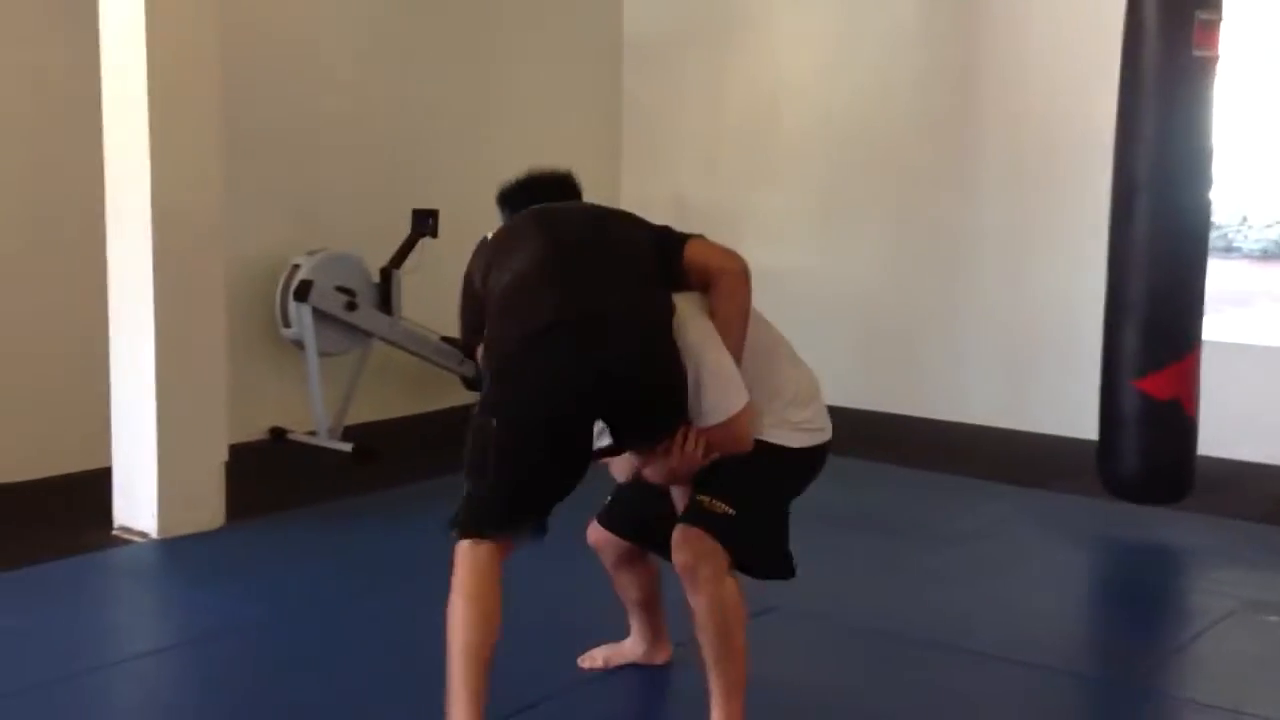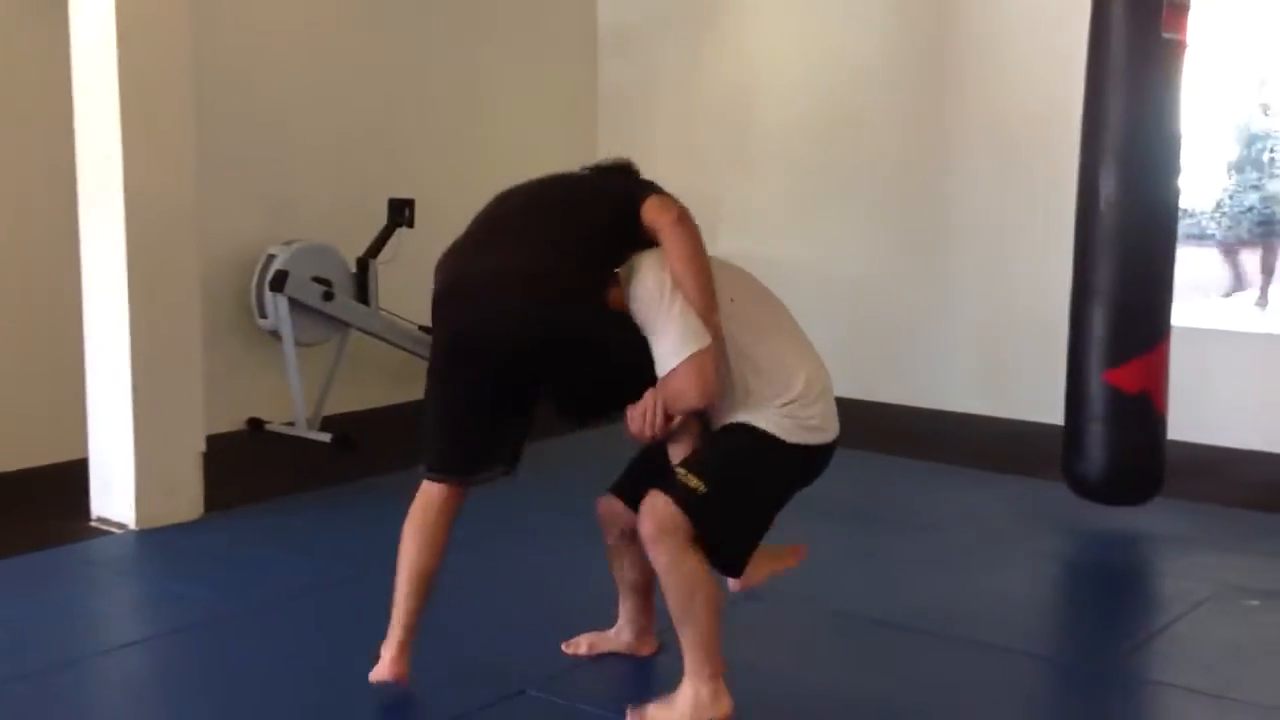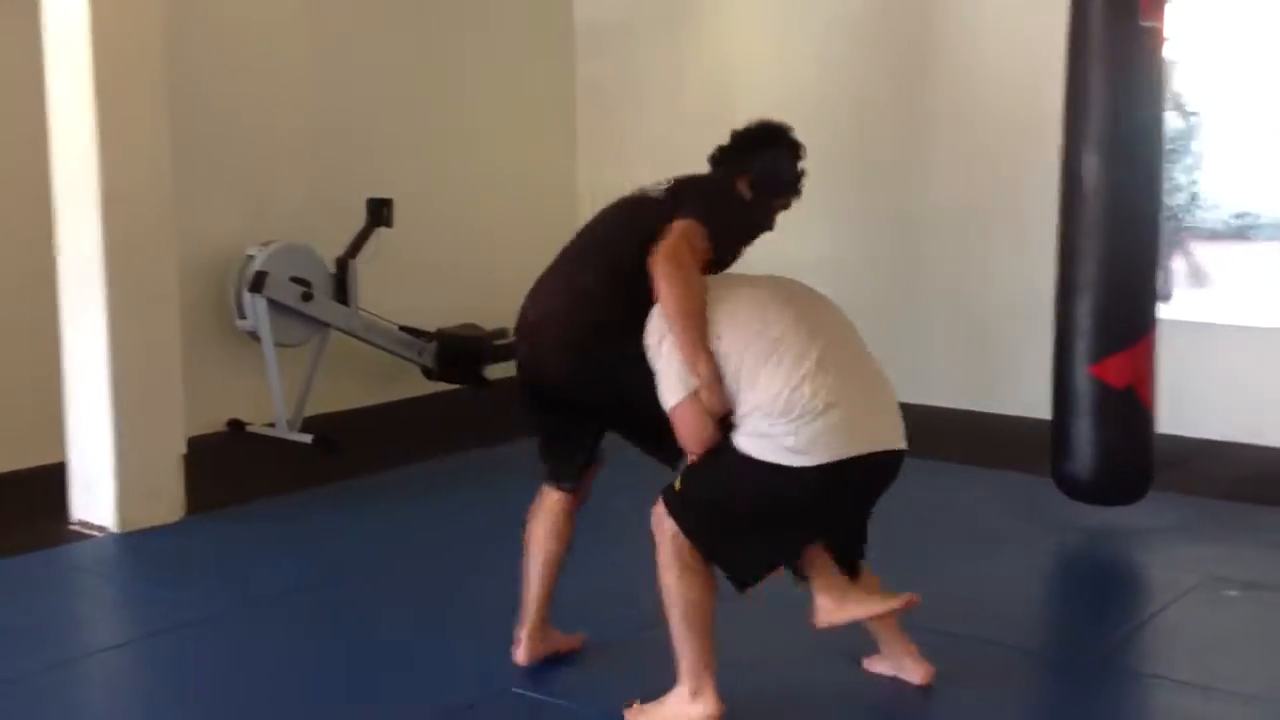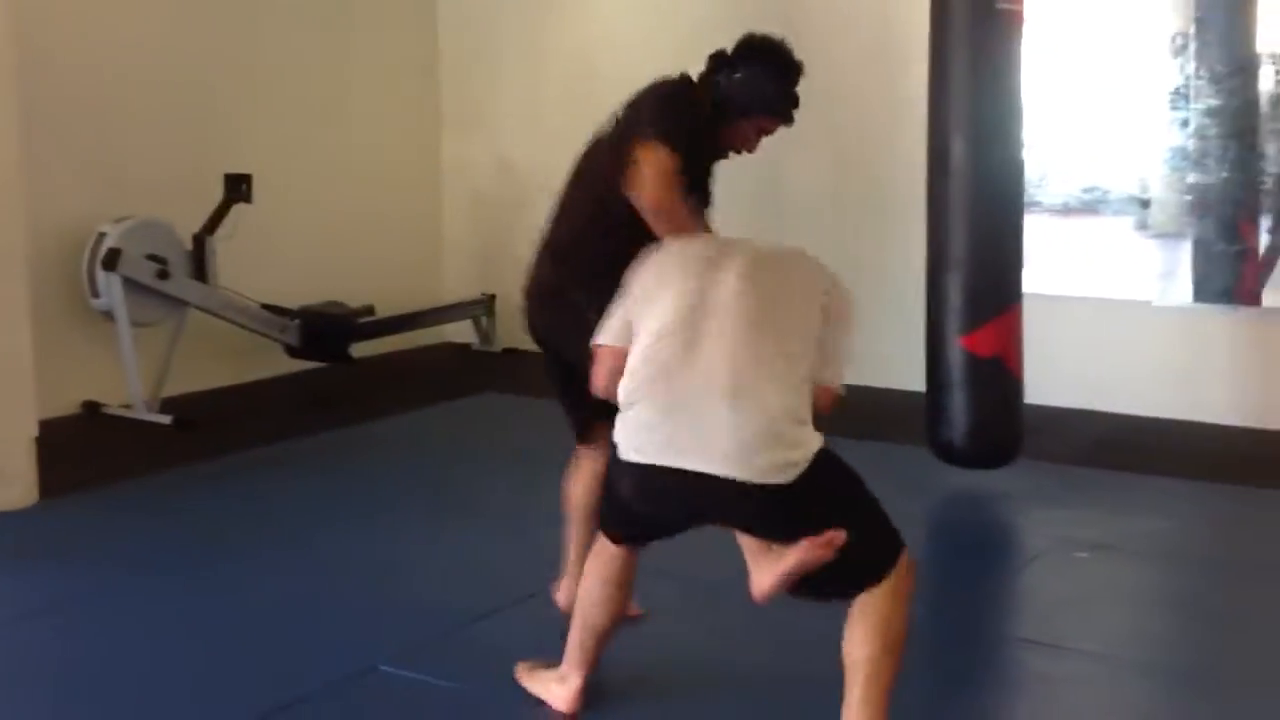
dt=0.5s
person 1, frame 1
left shoulder: (492, 252)
right shoulder: (624, 228)
left elbow: (488, 351)
right elbow: (728, 268)
left hip: (537, 352)
right hip: (636, 344)
left knee: (480, 542)
person 1, frame 2
left shoulder: (535, 199)
right shoulder: (629, 192)
right elbow: (675, 226)
right wrist: (710, 334)
left hip: (464, 300)
right hip: (551, 303)
left knee: (444, 486)
left ankle: (395, 649)
person 1, frame 3
left shoulder: (688, 193)
right shoulder: (722, 203)
right elbow: (669, 263)
right wrist: (707, 376)
left hip: (542, 335)
right hip: (596, 341)
left knee: (565, 485)
left ankle: (532, 634)
person 1, frame 4
left shoulder: (688, 124)
right shoulder: (675, 107)
right elbow: (649, 188)
left hip: (564, 293)
right hip: (580, 294)
left knee: (600, 445)
left ankle: (575, 582)
person 2, frame 1
left shoulder: (674, 325)
left elbow: (735, 435)
right elbow: (625, 465)
left wrist: (667, 464)
right wrist: (663, 464)
left hip: (780, 433)
left knee: (694, 550)
right knee: (607, 535)
right ankle: (647, 641)
person 2, frame 2
left shoulder: (650, 280)
right shoulder: (655, 277)
left elbow: (696, 385)
left wrist: (649, 401)
right wrist: (663, 405)
left hip: (786, 425)
right hip: (746, 413)
left knee: (660, 521)
right knee: (617, 509)
right ankle: (634, 630)
person 2, frame 3
left shoulder: (671, 315)
right shoulder: (768, 293)
left elbow: (696, 433)
left hip: (800, 446)
right hip: (883, 440)
left knee: (673, 529)
right knee: (825, 549)
right ankle: (902, 655)
person 2, frame 4
left shoulder: (666, 258)
right shoulder: (818, 279)
left elbow: (603, 378)
right elbow: (819, 398)
left hip: (649, 443)
right hip: (764, 453)
left knee: (619, 537)
right knee: (884, 568)
left ankle: (569, 679)
